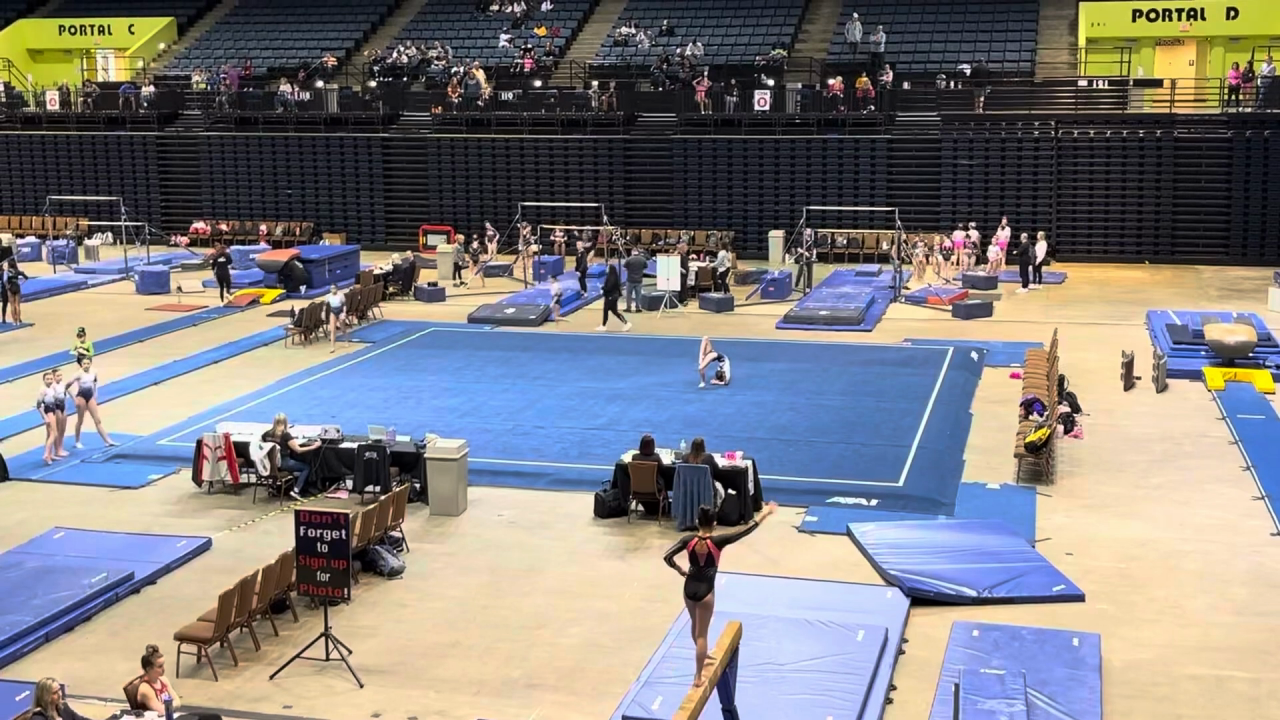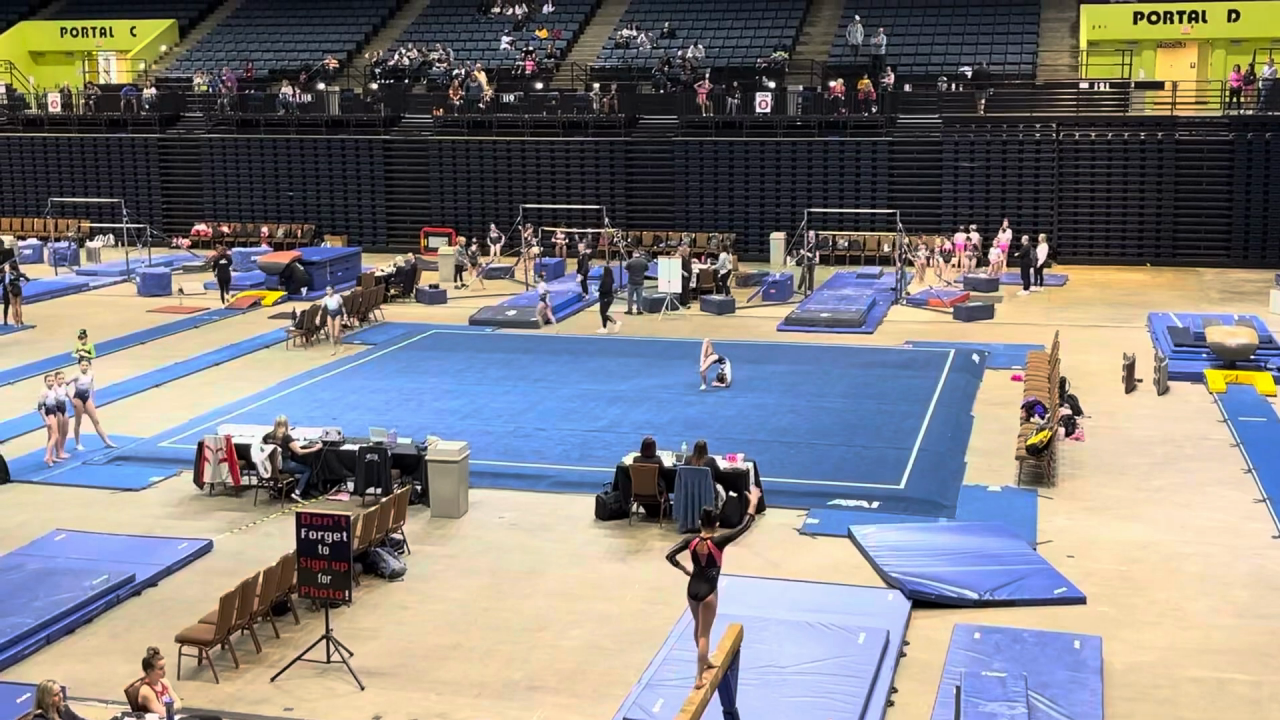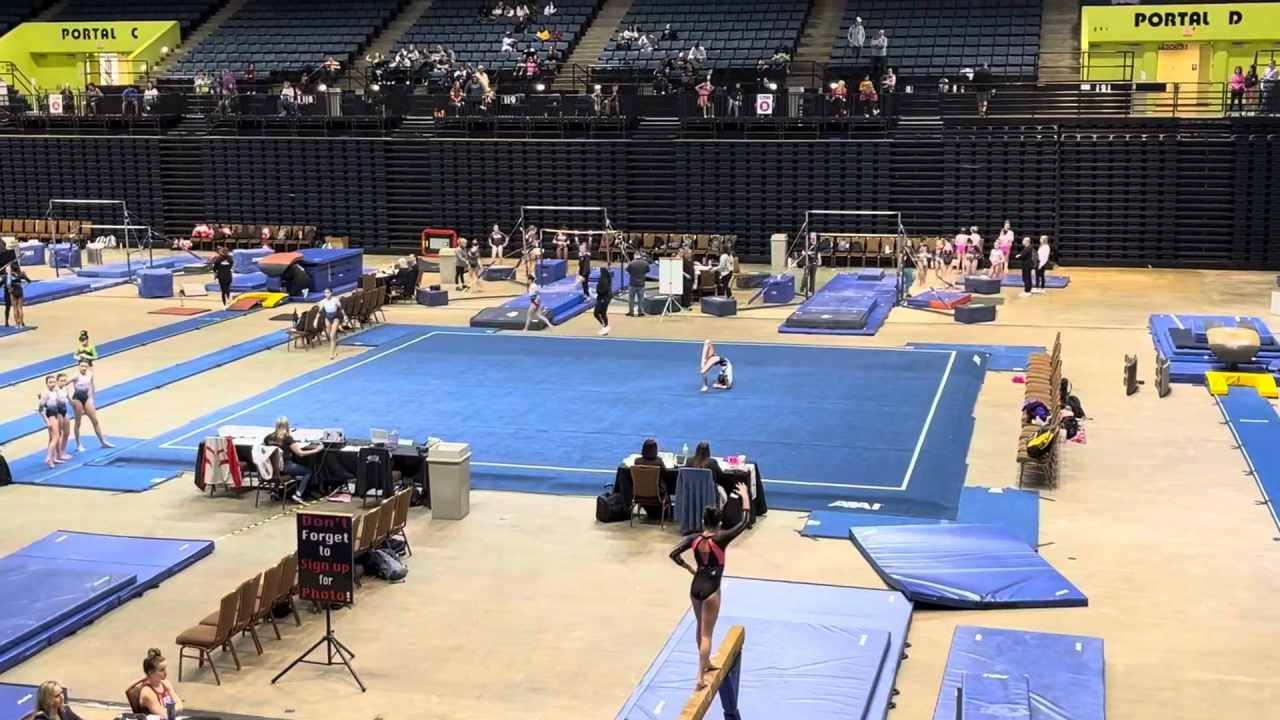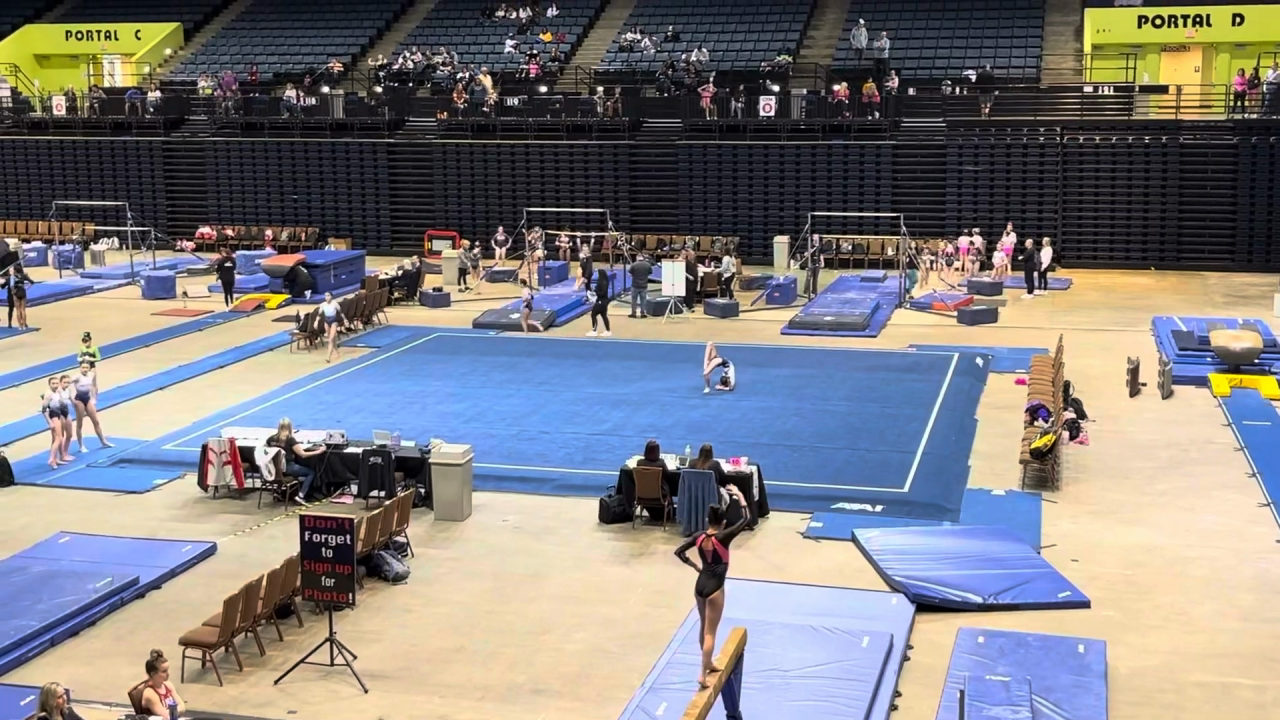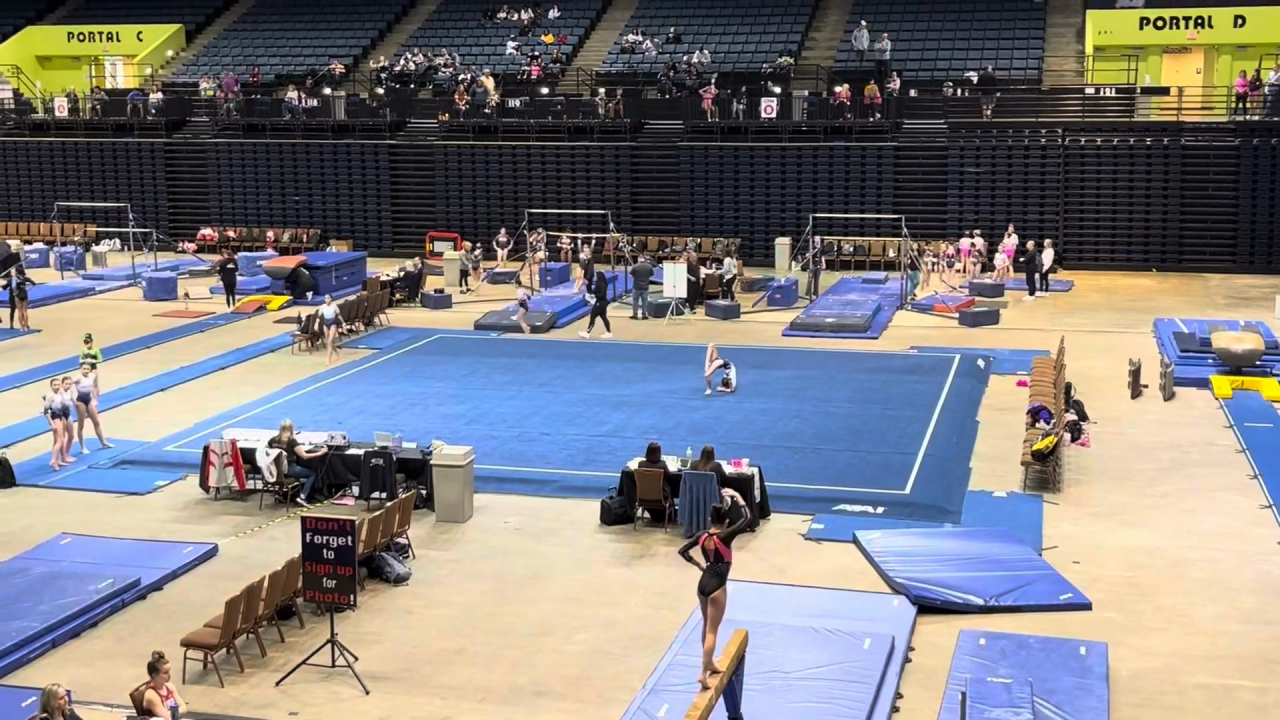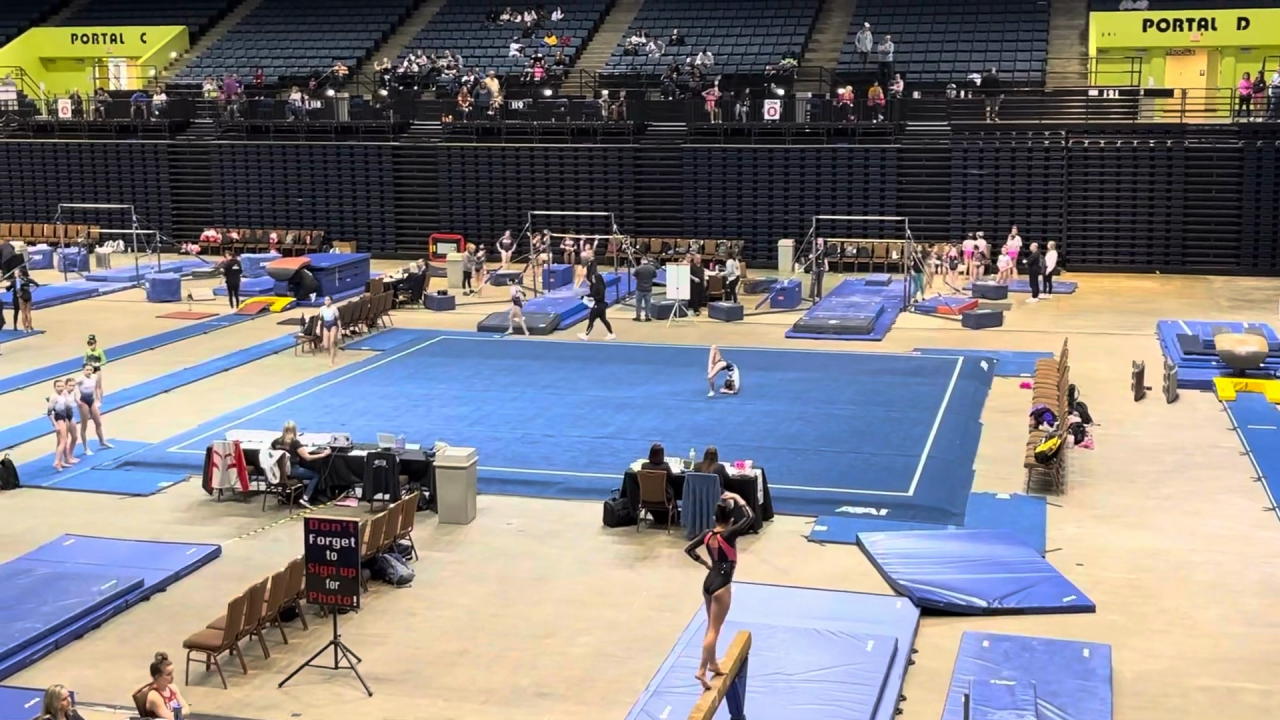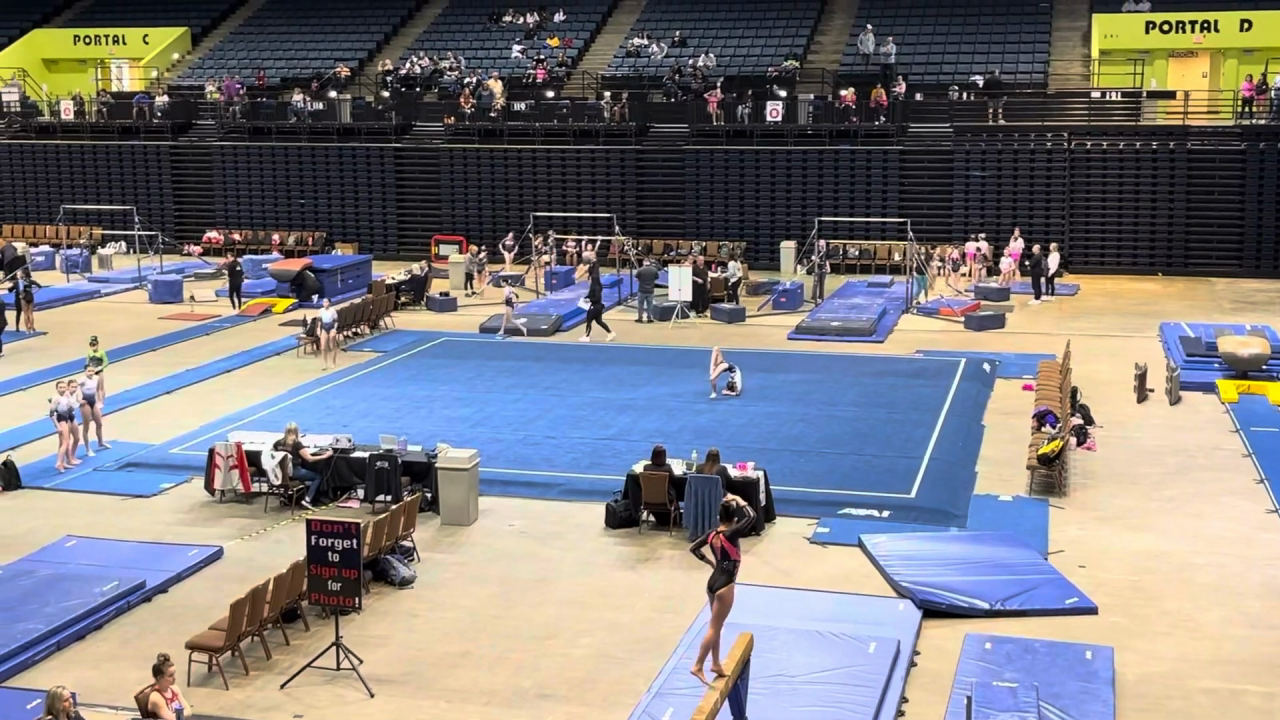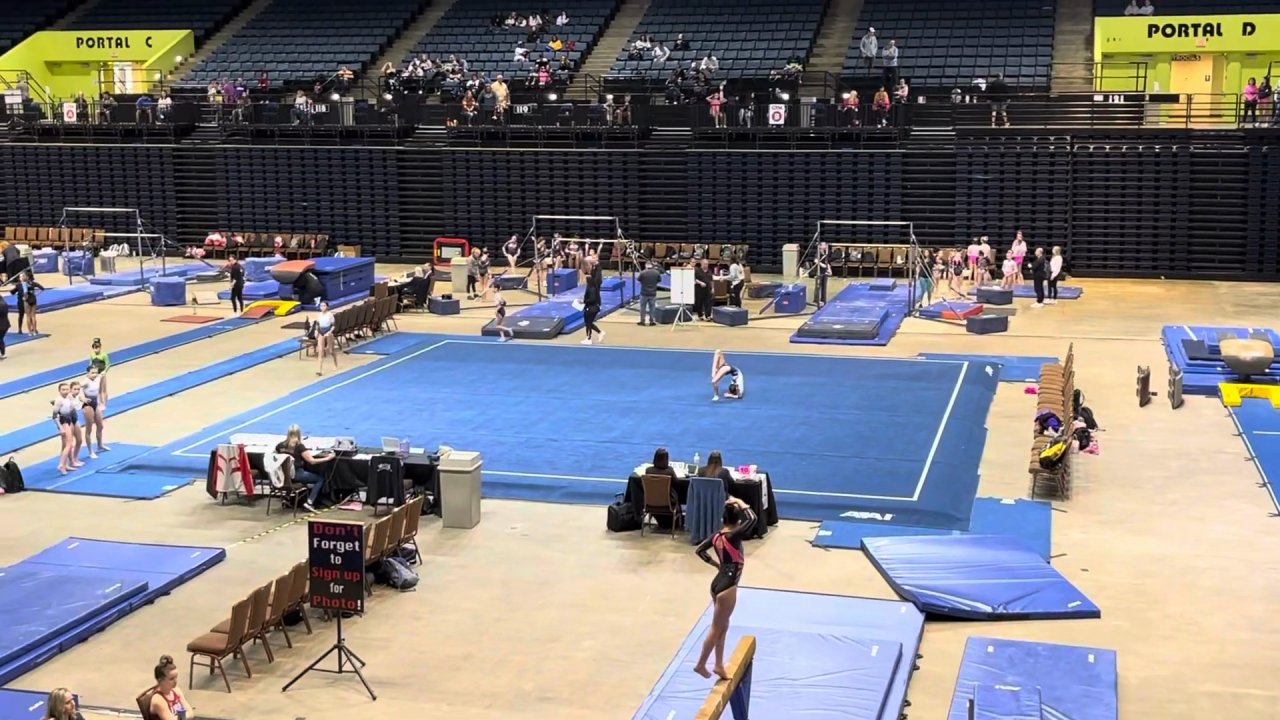
dt=0.1s
person 1, frame 1
left shoulder: (688, 540)
right shoulder: (718, 541)
left elbow: (667, 557)
right elbow: (745, 530)
left wrist: (680, 570)
right wrist: (765, 514)
left hip: (690, 588)
right hip: (706, 591)
left knee: (696, 626)
right knee: (701, 634)
left ankle: (702, 655)
right ankle: (698, 677)
person 1, frame 2
left shoulder: (691, 541)
right shoulder: (718, 542)
left elbow: (670, 555)
right elbow: (745, 525)
left wrist: (685, 569)
right wrist: (753, 501)
left hip: (692, 589)
right hip: (708, 591)
left knee: (699, 627)
right knee: (704, 634)
left ankle: (704, 660)
right ankle: (699, 677)
person 1, frame 3
left shoulder: (694, 540)
right shoulder: (720, 540)
left elbow: (673, 554)
right elbow: (744, 523)
right wrist: (744, 497)
left hip: (696, 587)
right hip: (711, 590)
left knee: (701, 628)
right knee: (706, 633)
left ankle: (705, 662)
right ankle: (701, 677)
person 1, frame 4
left shoulder: (699, 537)
right shoulder: (723, 538)
left elbow: (679, 551)
right elbow: (745, 519)
right wrist: (738, 495)
left hip: (700, 585)
right hip: (715, 589)
left knee: (704, 627)
right knee: (710, 632)
left ankle: (708, 663)
right ankle: (703, 674)
person 1, frame 5
left shoulder: (702, 536)
right shoulder: (725, 537)
left elbow: (682, 551)
right elbow: (746, 518)
right wrist: (736, 496)
left hip: (703, 584)
right hip: (717, 588)
left knee: (707, 626)
right knee: (712, 631)
left ankle: (709, 663)
right ankle: (703, 673)
person 1, frame 6
left shoulder: (708, 535)
right shoulder: (728, 535)
left elbow: (689, 549)
right elbow: (749, 517)
right wrist: (736, 498)
left hip: (709, 583)
right hip: (721, 586)
left knee: (712, 626)
right knee: (713, 630)
left ankle: (712, 663)
right ankle: (701, 670)
person 1, frame 7
left shoulder: (712, 534)
right shoulder: (731, 534)
left elbow: (694, 548)
right elbow: (751, 516)
right wrist: (737, 500)
left hip: (713, 582)
right hip: (725, 585)
left knee: (716, 625)
right knee: (714, 627)
left ankle: (715, 664)
right ankle: (698, 666)
person 1, frame 8
left shoulder: (717, 536)
right shoulder: (732, 536)
left elbow: (700, 550)
right elbow: (752, 519)
right wrist: (739, 503)
left hip: (719, 583)
right hip: (726, 587)
left knee: (722, 626)
right knee: (717, 628)
left ankle: (718, 665)
right ankle: (700, 664)
